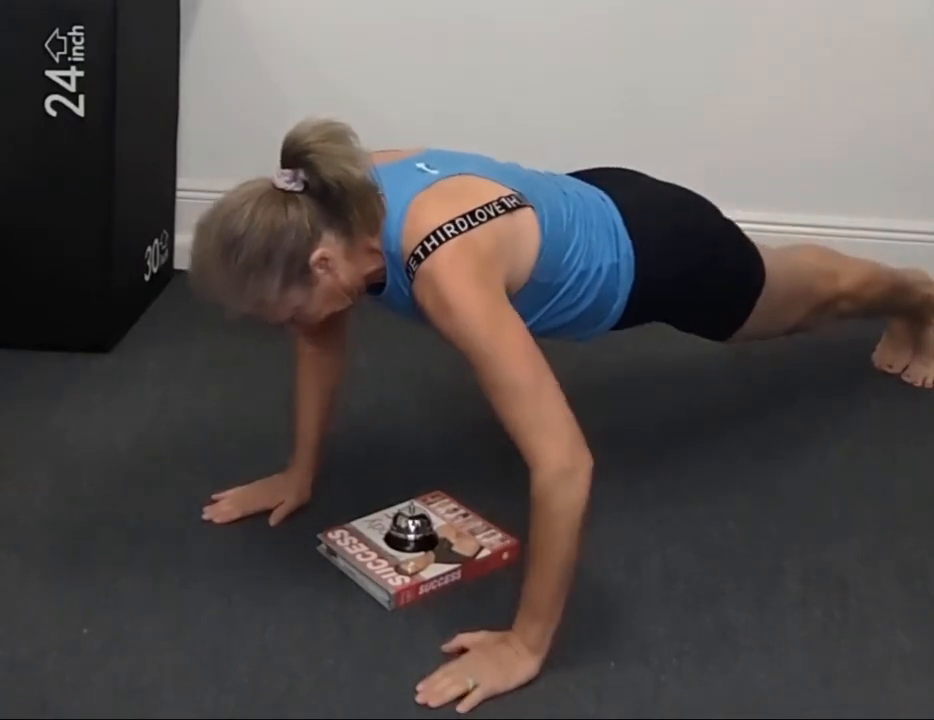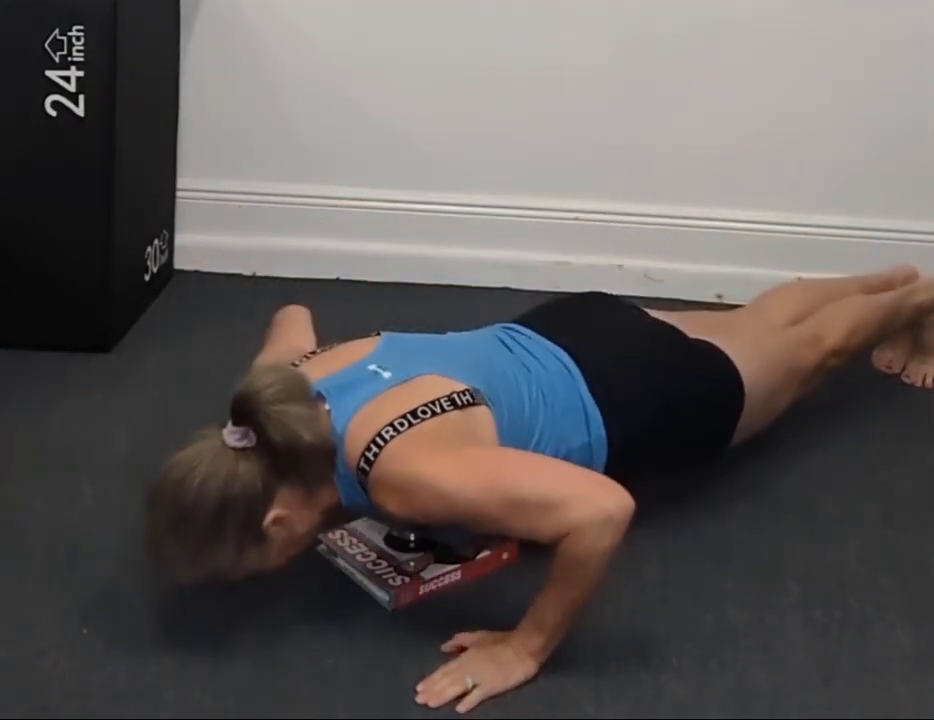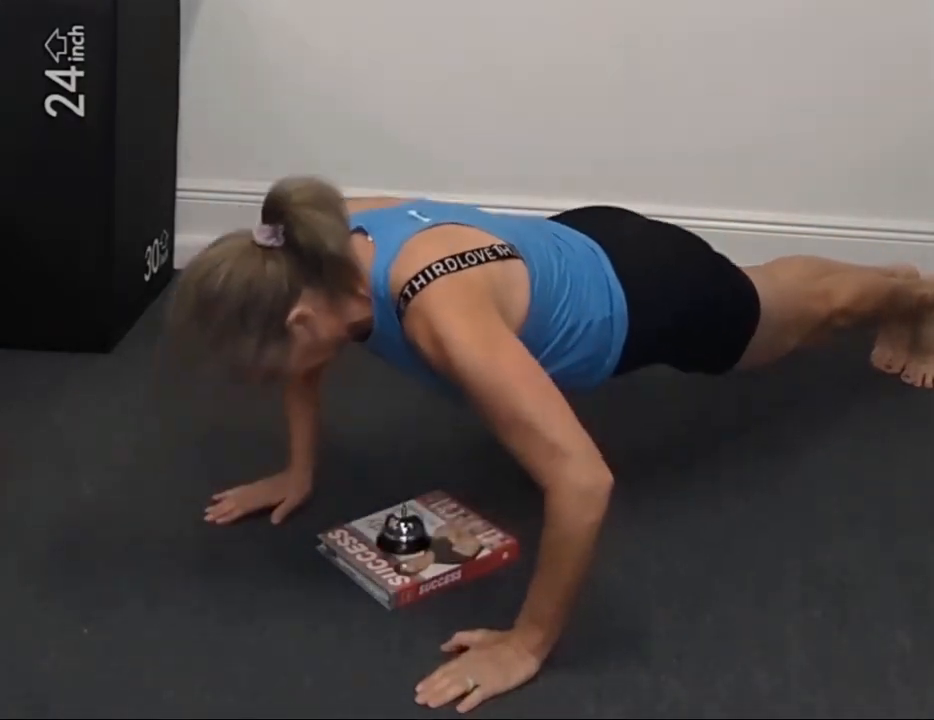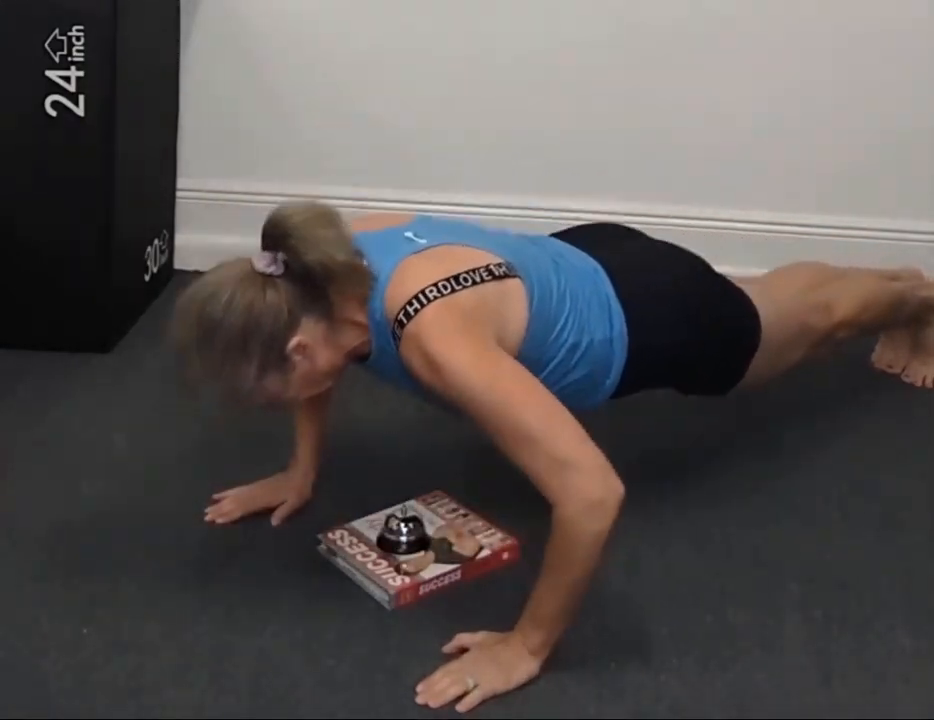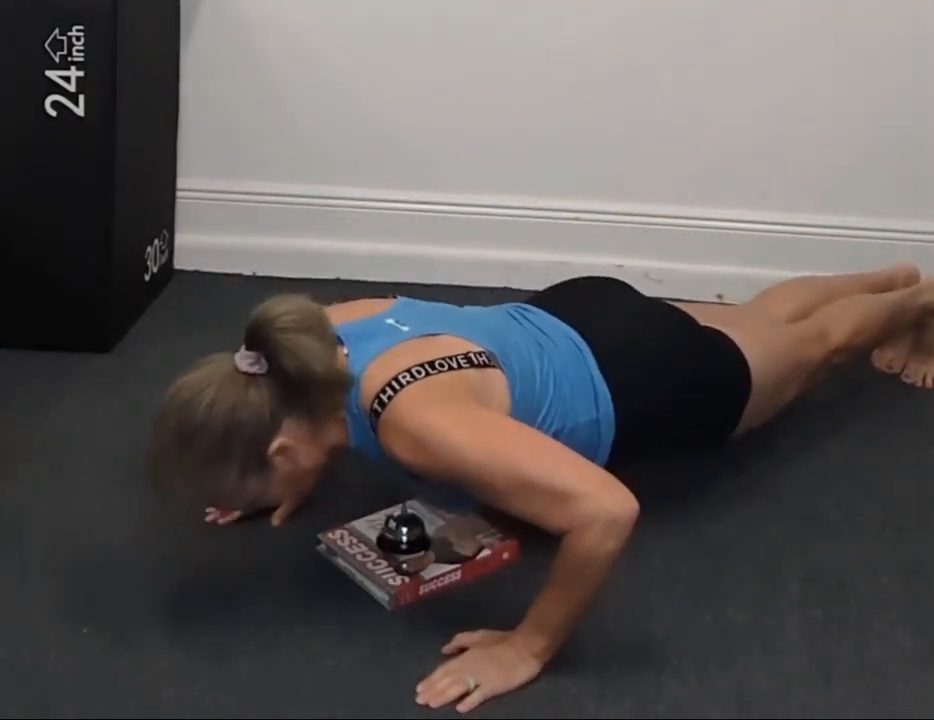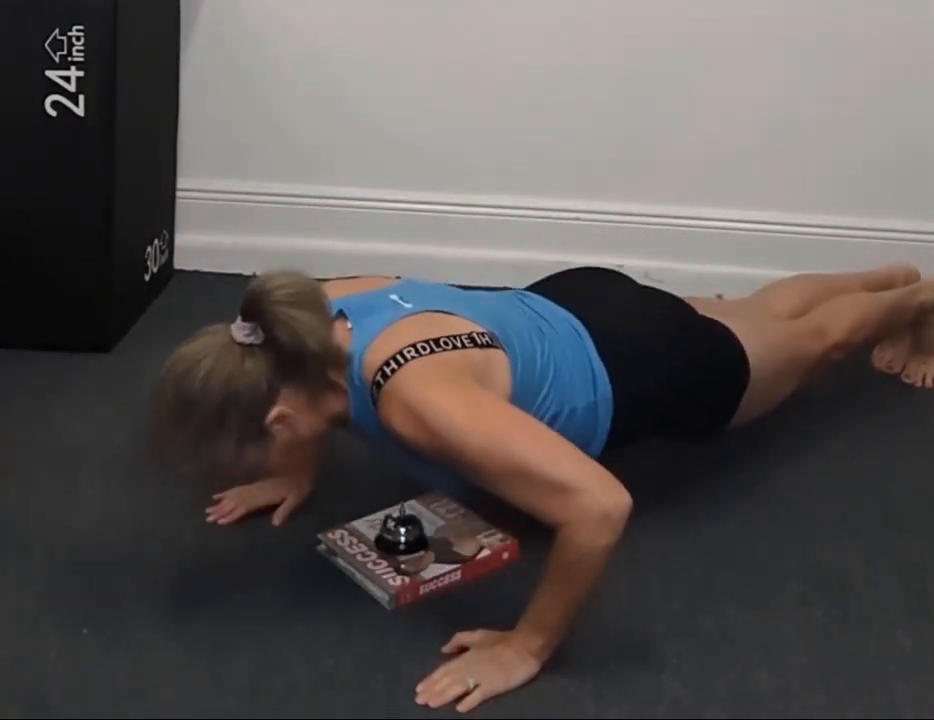
dt=0.7s
person 1, frame 1
left shoulder: (445, 273)
right shoulder: (337, 203)
left elbow: (564, 464)
right elbow: (325, 331)
left wrist: (527, 644)
right wrist: (301, 471)
left hip: (658, 254)
right hip: (592, 213)
left knee: (821, 293)
right knee: (797, 290)
person 1, frame 2
left shoulder: (400, 472)
right shoulder: (290, 392)
left elbow: (604, 509)
right elbow: (293, 313)
left wrist: (526, 647)
right wrist: (282, 468)
left hip: (631, 399)
right hip: (556, 339)
left knee: (807, 347)
right knee: (752, 320)
person 1, frame 3
left shoulder: (442, 313)
right shoulder: (327, 247)
left elbow: (586, 484)
right elbow: (303, 356)
left wrist: (527, 645)
right wrist: (298, 471)
left hip: (653, 299)
right hip: (584, 255)
left knee: (812, 311)
right knee: (762, 280)
person 1, frame 4
left shoulder: (435, 341)
right shoulder: (328, 268)
left elbow: (594, 492)
right elbow: (316, 363)
left wrist: (526, 647)
right wrist: (300, 473)
left hip: (655, 322)
right hip: (586, 269)
left knee: (817, 319)
right knee: (767, 289)
person 1, frame 5
left shoulder: (414, 425)
right shoulder: (315, 345)
left elbow: (610, 510)
left wrist: (529, 647)
right wrist: (300, 479)
left hip: (642, 390)
right hip: (573, 322)
left knee: (810, 343)
right knee: (756, 314)
person 1, frame 6
left shoulder: (413, 399)
right shoulder: (310, 317)
left elbow: (602, 506)
left wrist: (526, 647)
right wrist: (300, 469)
left hip: (638, 372)
right hip: (568, 312)
left knee: (811, 336)
right knee: (755, 311)
